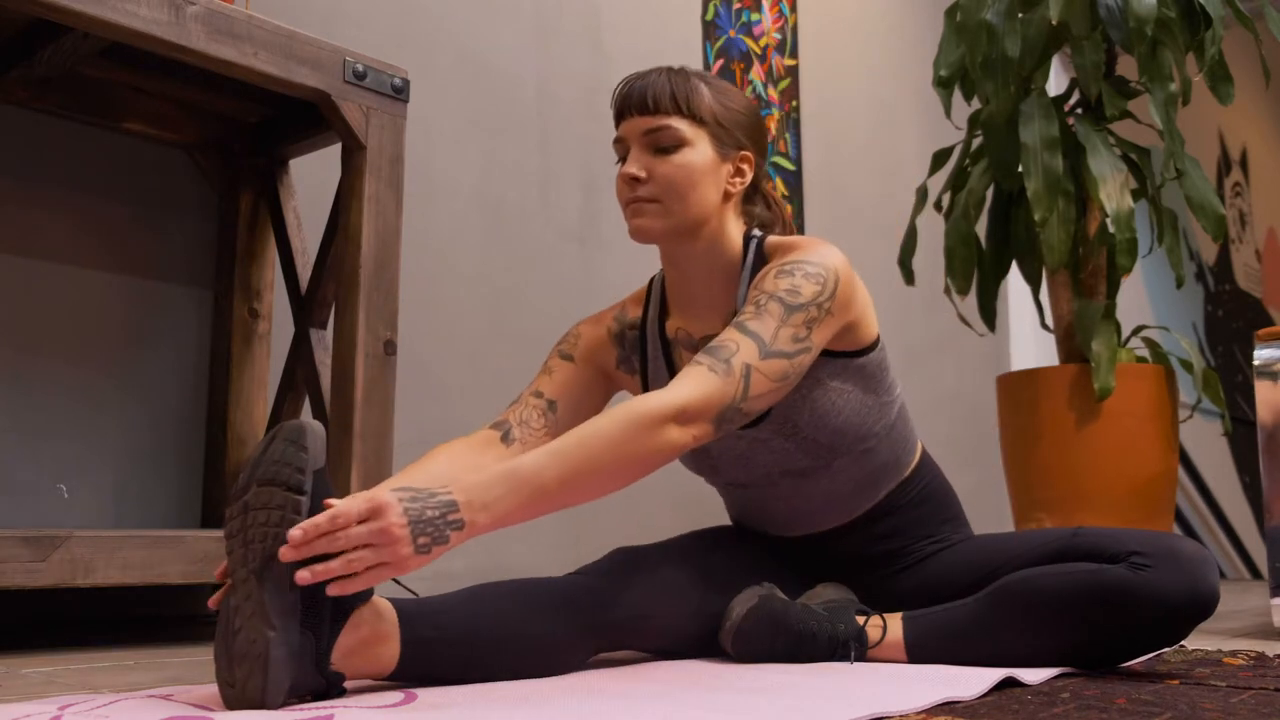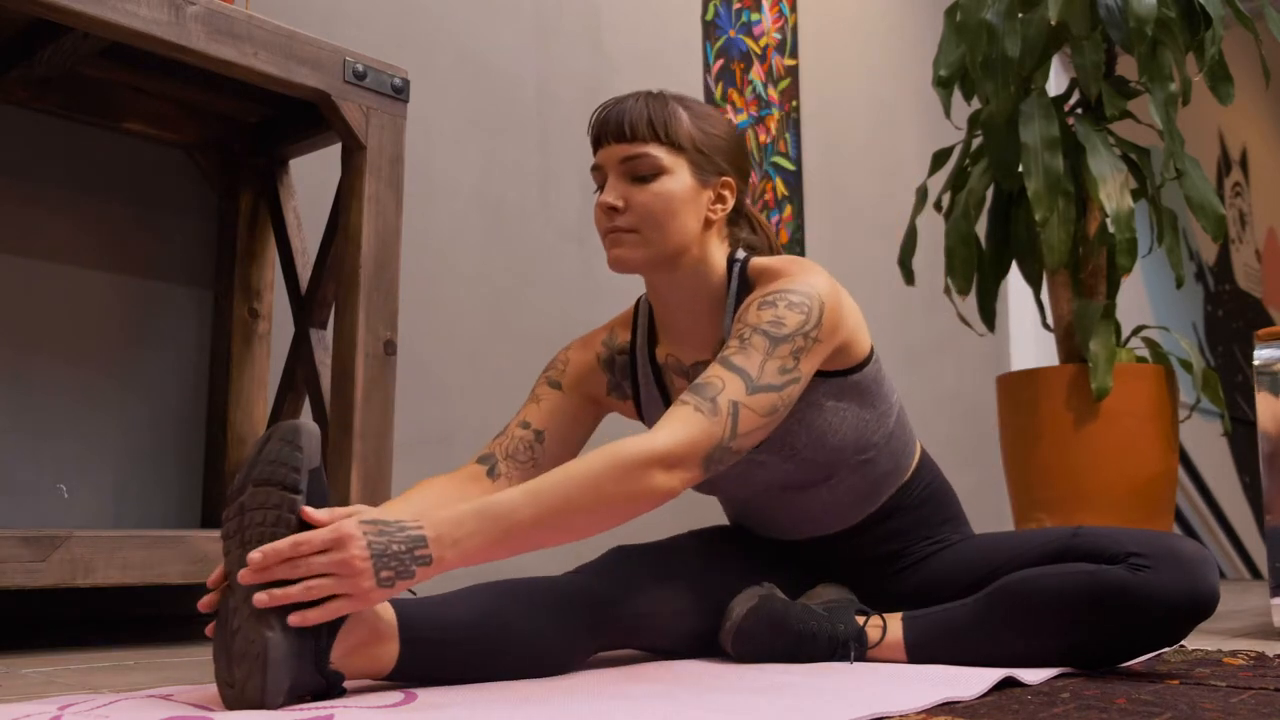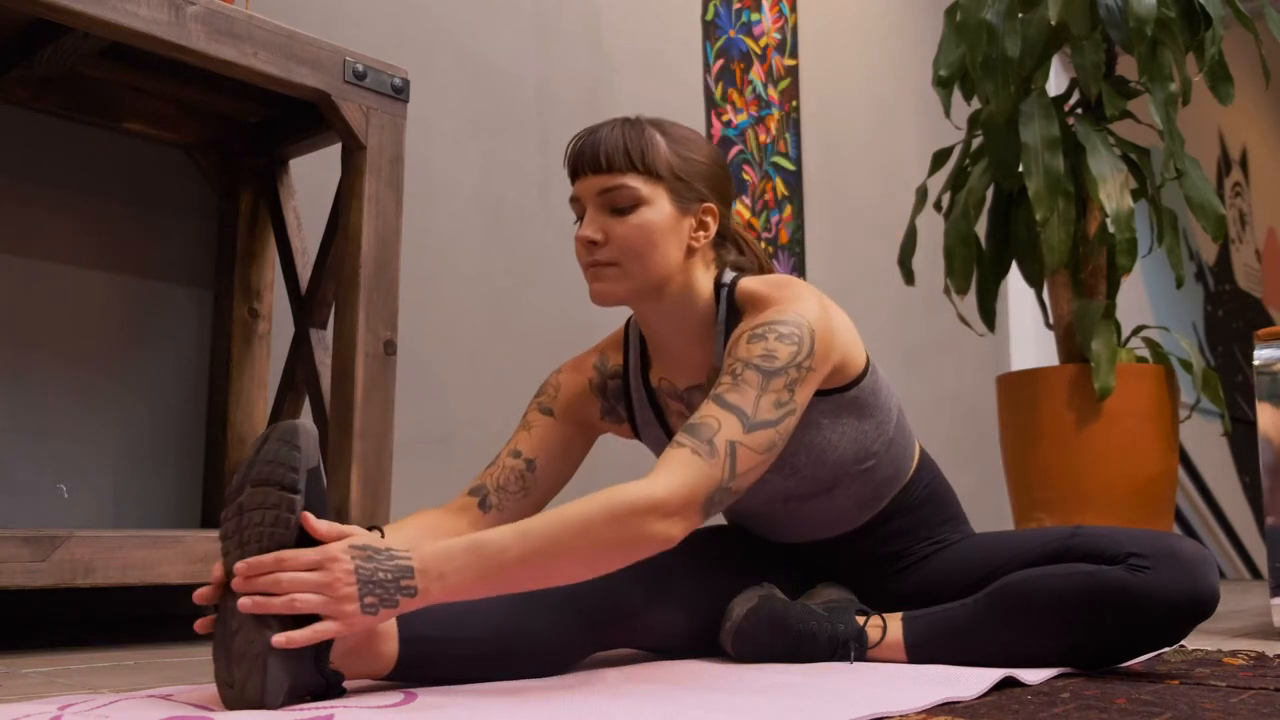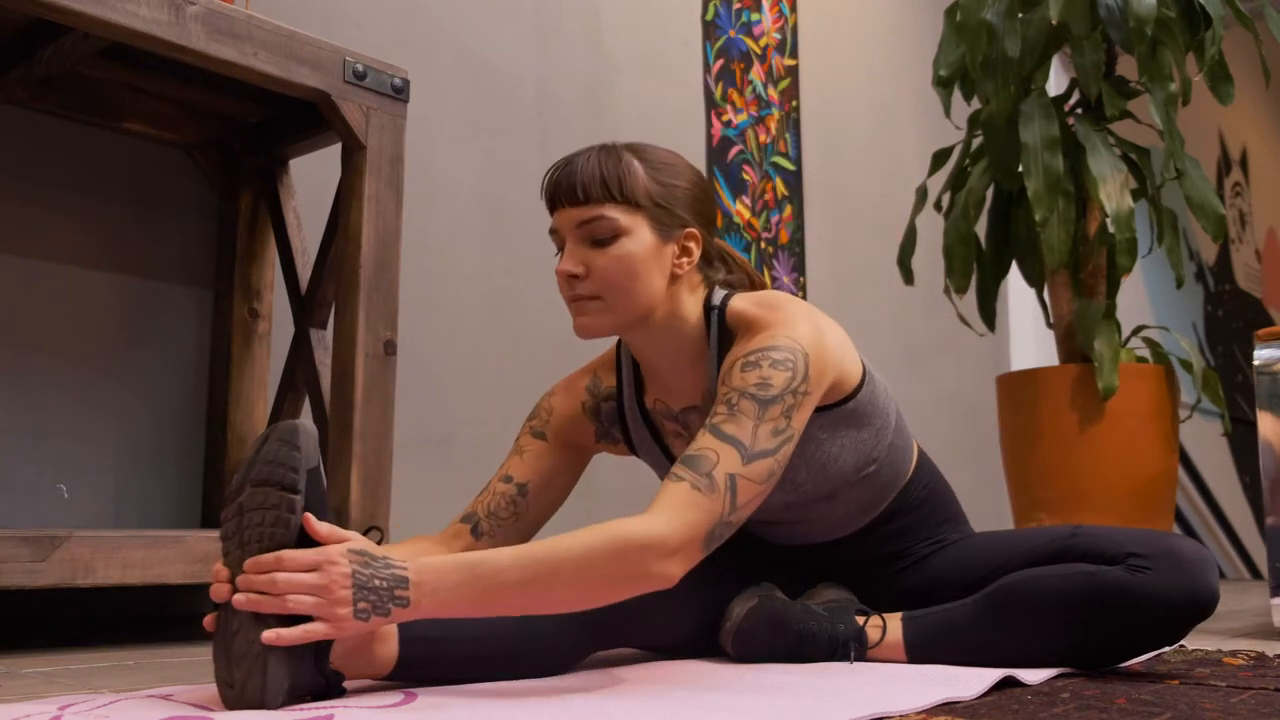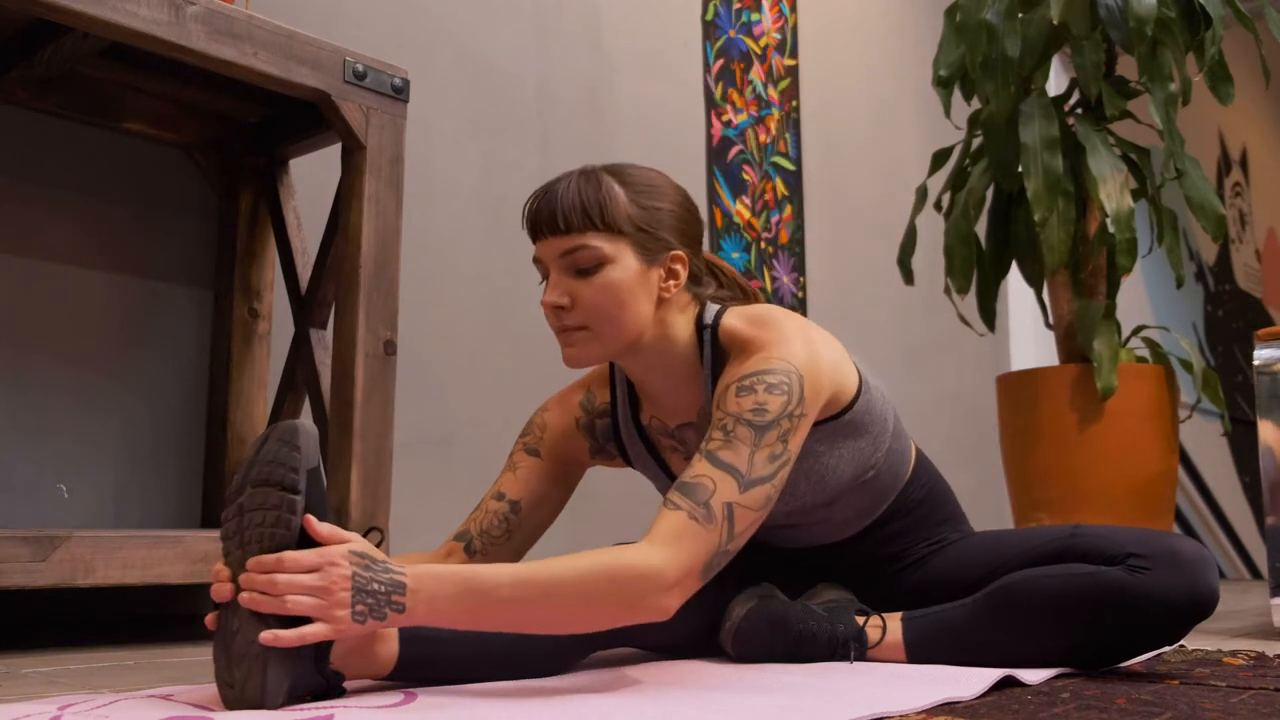
dt=0.2s
person 1, frame 1
left shoulder: (812, 274)
right shoulder: (613, 337)
left elbow: (680, 418)
right elbow: (497, 444)
left wrist: (451, 514)
right wrist: (367, 511)
left hip: (915, 560)
right hip: (776, 567)
left knee: (1179, 577)
right knee: (618, 590)
left ankle: (856, 638)
person 1, frame 2
left shoulder: (798, 298)
right shoulder: (603, 359)
left elbow: (667, 461)
right elbow: (485, 477)
left wrist: (423, 545)
right wrist: (356, 531)
left hip: (915, 562)
right hip: (778, 569)
left knee: (1179, 577)
right knee: (611, 586)
person 1, frame 3
left shoulder: (789, 319)
right shoulder: (594, 381)
left elbow: (666, 507)
right elbow: (477, 511)
left wrist: (411, 575)
right wrist: (360, 562)
left hip: (916, 561)
right hip: (776, 570)
left knee: (1179, 577)
right knee: (611, 588)
person 1, frame 4
left shoulder: (782, 339)
right shoulder: (588, 402)
left elbow: (667, 545)
right elbow: (471, 541)
left wrist: (406, 586)
right wrist: (371, 580)
left hip: (914, 563)
right hip: (778, 576)
left knee: (1179, 577)
right knee: (602, 587)
person 1, frame 5
left shoulder: (776, 355)
right shoulder: (582, 417)
left elbow: (665, 575)
right elbow: (468, 558)
left wrist: (406, 591)
right wrist: (374, 598)
left hip: (914, 562)
right hip: (779, 581)
left knee: (1179, 577)
right knee: (602, 589)
